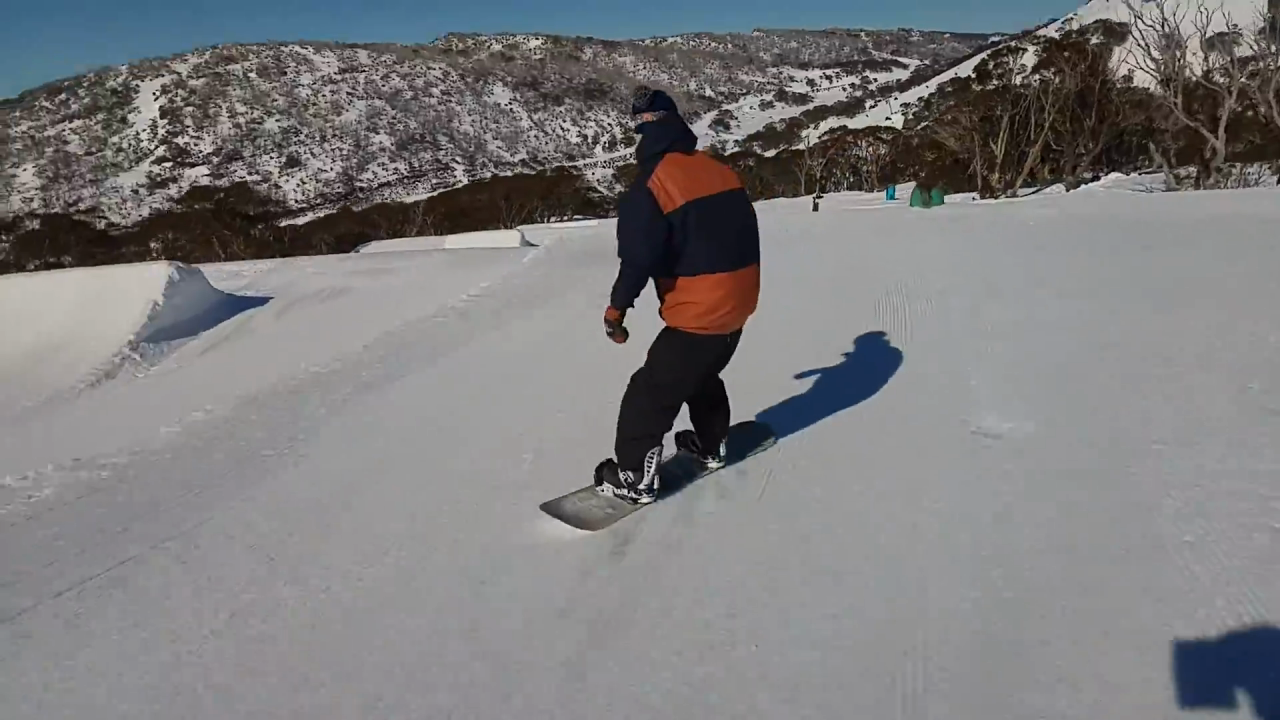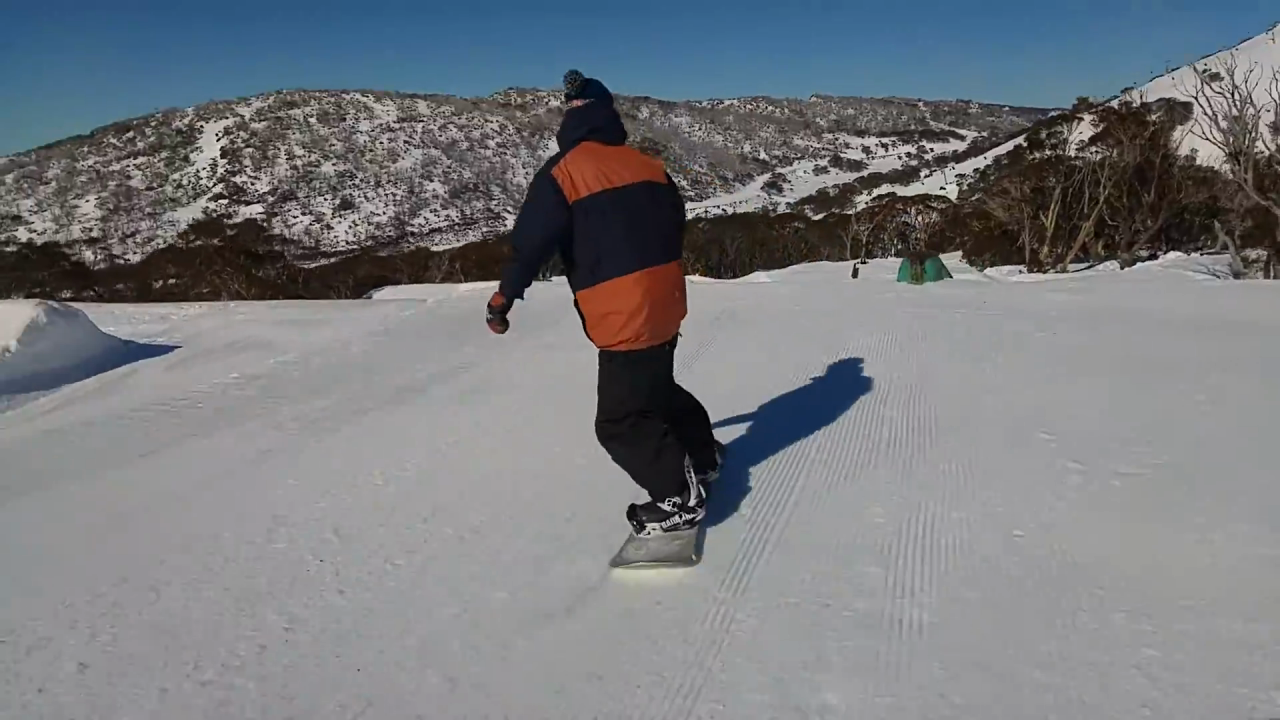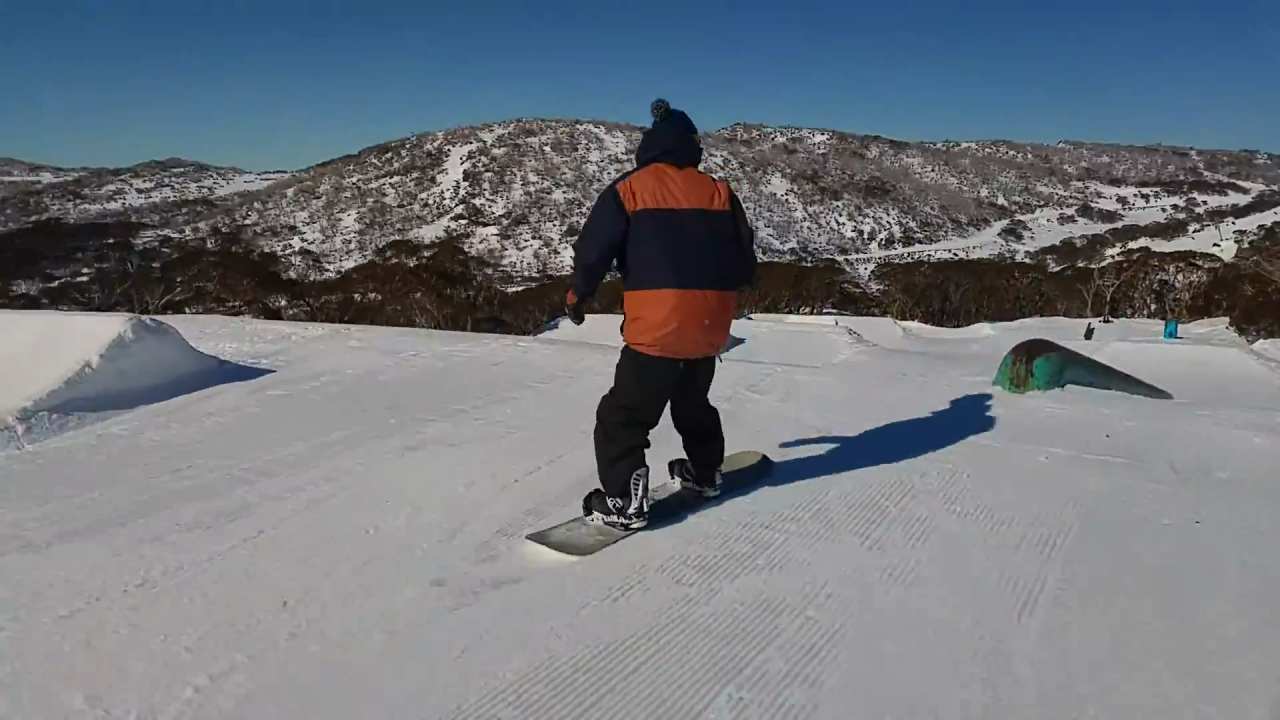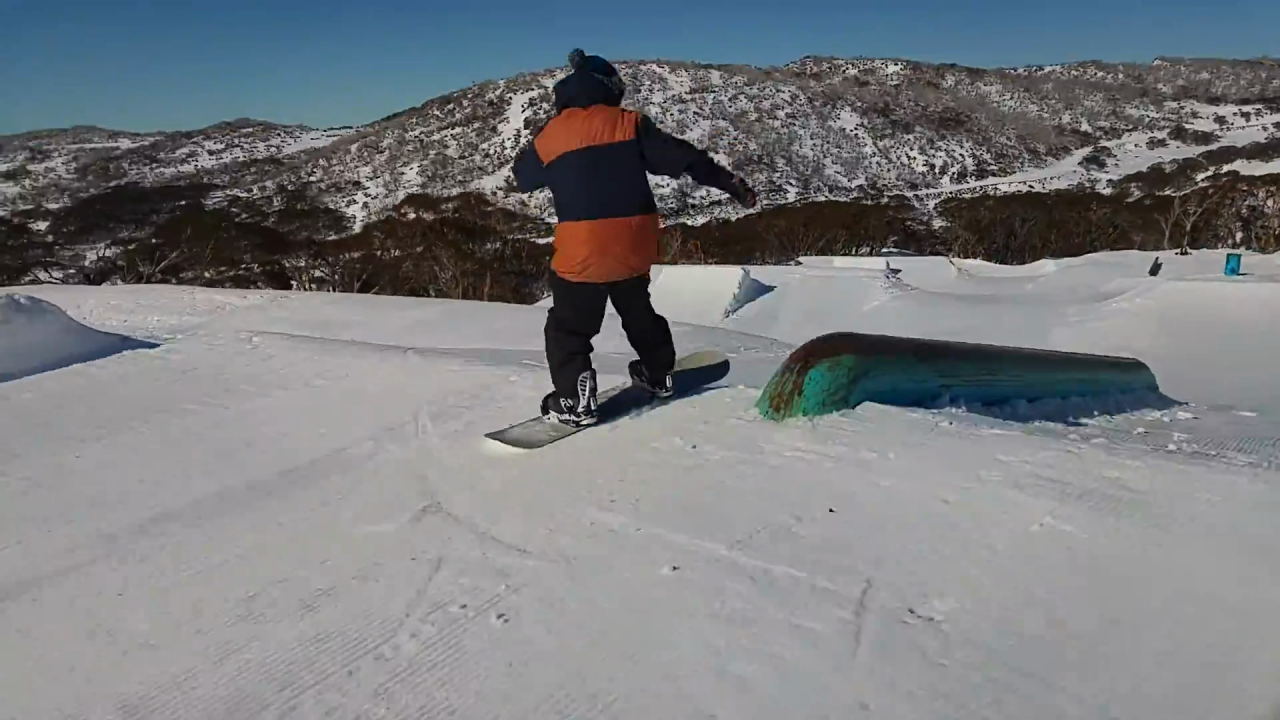
dt=0.5s
person 1, frame 1
left shoulder: (650, 184)
right shoulder: (722, 171)
left elbow: (637, 254)
right elbow: (745, 232)
left wrist: (617, 305)
left hip: (699, 309)
right hip: (740, 299)
left knee: (652, 392)
right knee: (700, 375)
left ankle: (633, 476)
right ankle: (712, 444)
person 1, frame 2
left shoulder: (563, 172)
right shoulder: (650, 165)
left elbow: (531, 241)
right elbow: (675, 228)
left wrist: (504, 296)
left hip: (622, 314)
right hip: (664, 301)
left knee: (621, 422)
right knee: (656, 389)
left ankle: (681, 496)
right ankle: (703, 454)
person 1, frame 3
left shoulder: (628, 190)
right shoulder: (720, 193)
left elbow: (593, 249)
right elbow: (744, 258)
left wrist: (578, 292)
right wrist: (723, 293)
left hip: (656, 325)
right hip: (711, 324)
left knee: (622, 416)
right knee: (691, 401)
left ankle: (623, 502)
right ankle: (705, 471)
person 1, frame 4
left shoulder: (548, 138)
right shoulder: (630, 124)
left elbow: (524, 175)
right elbow: (682, 157)
right wrist: (732, 182)
left hip: (582, 251)
right hip: (634, 244)
left knee: (567, 328)
right knee: (636, 310)
left ankle: (575, 401)
right ankle: (658, 376)
